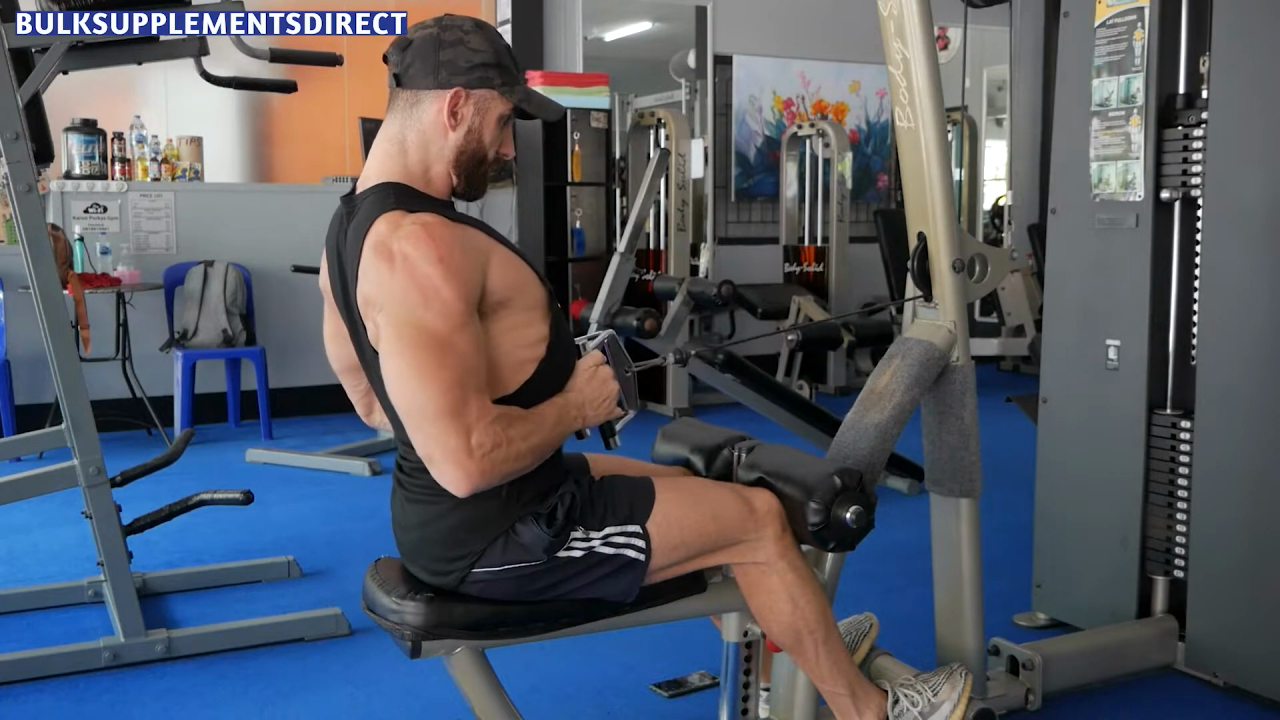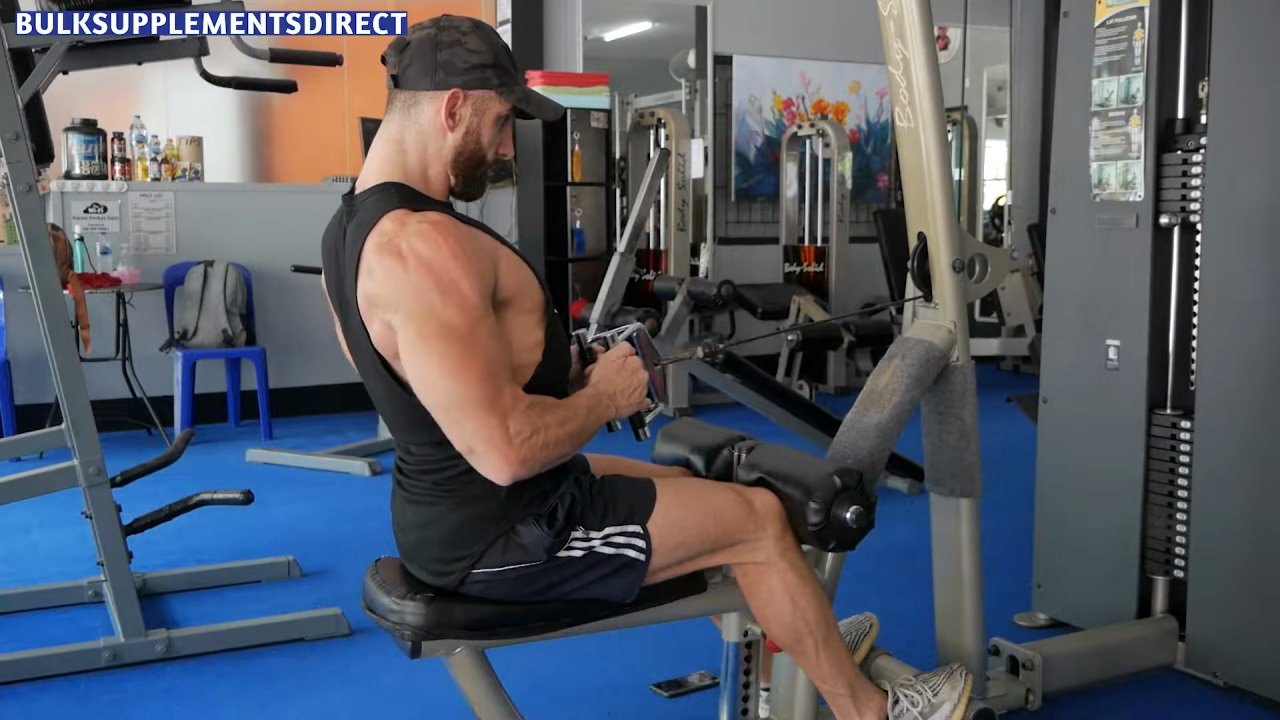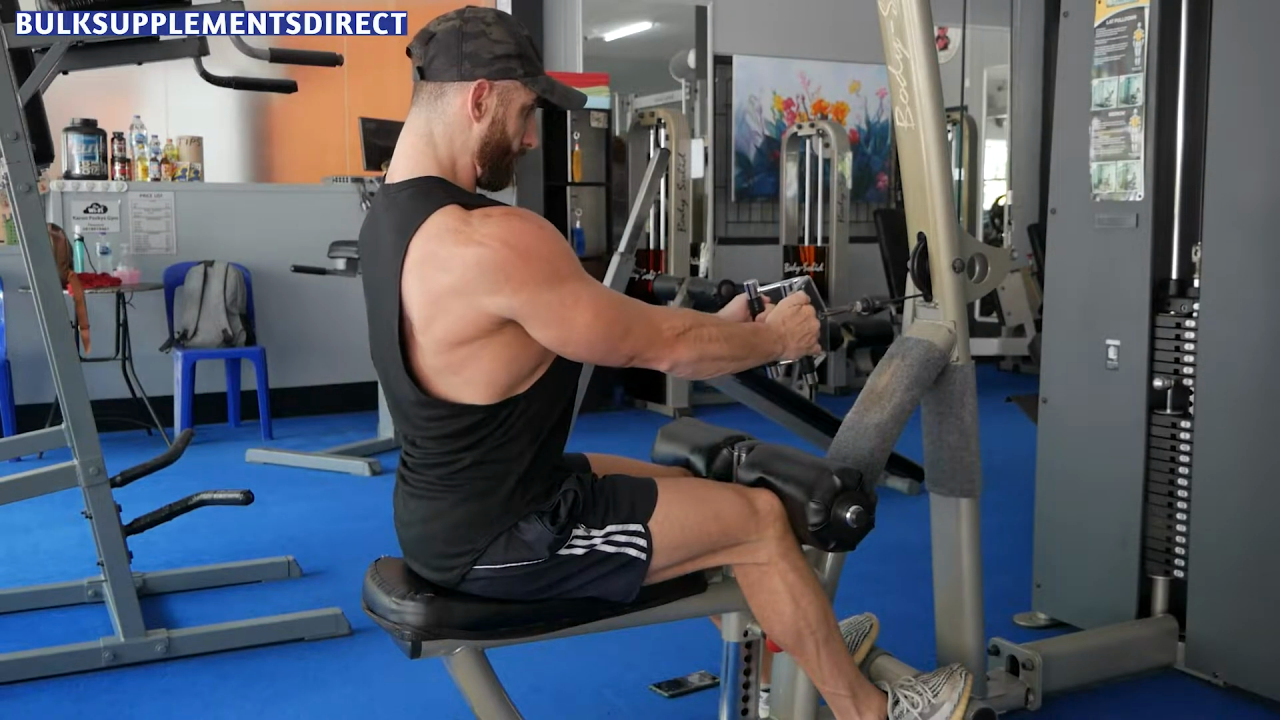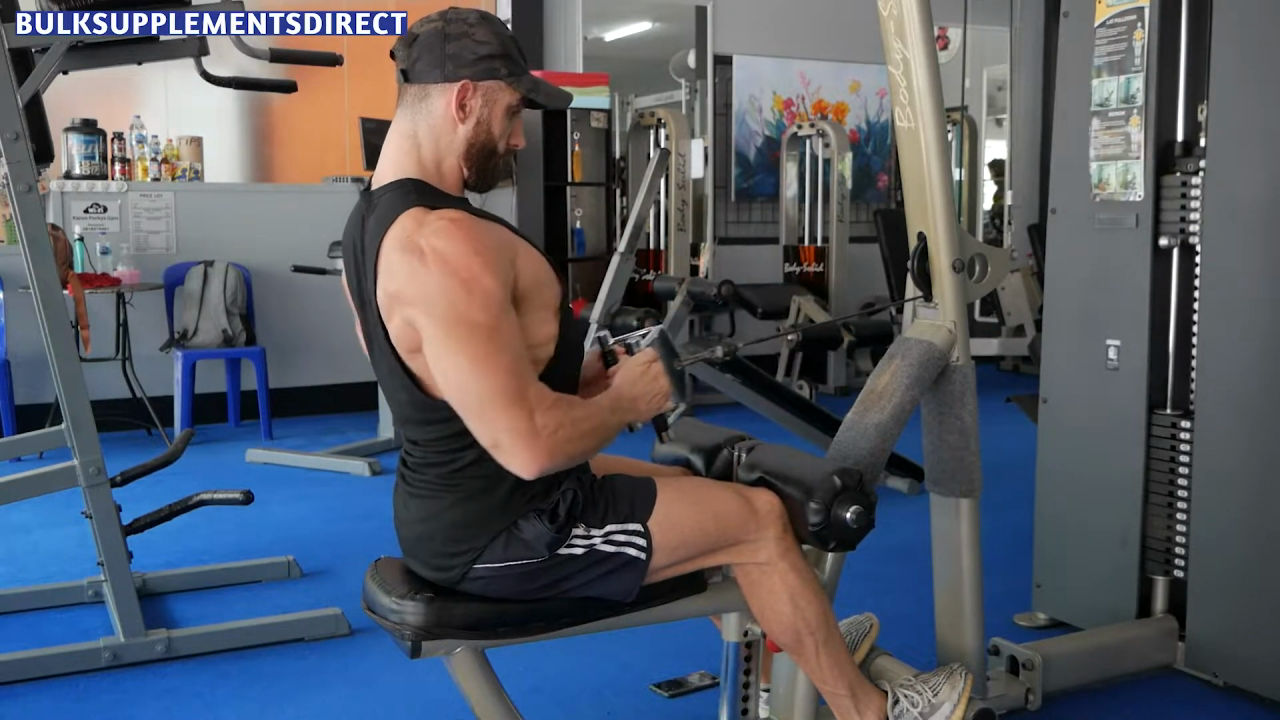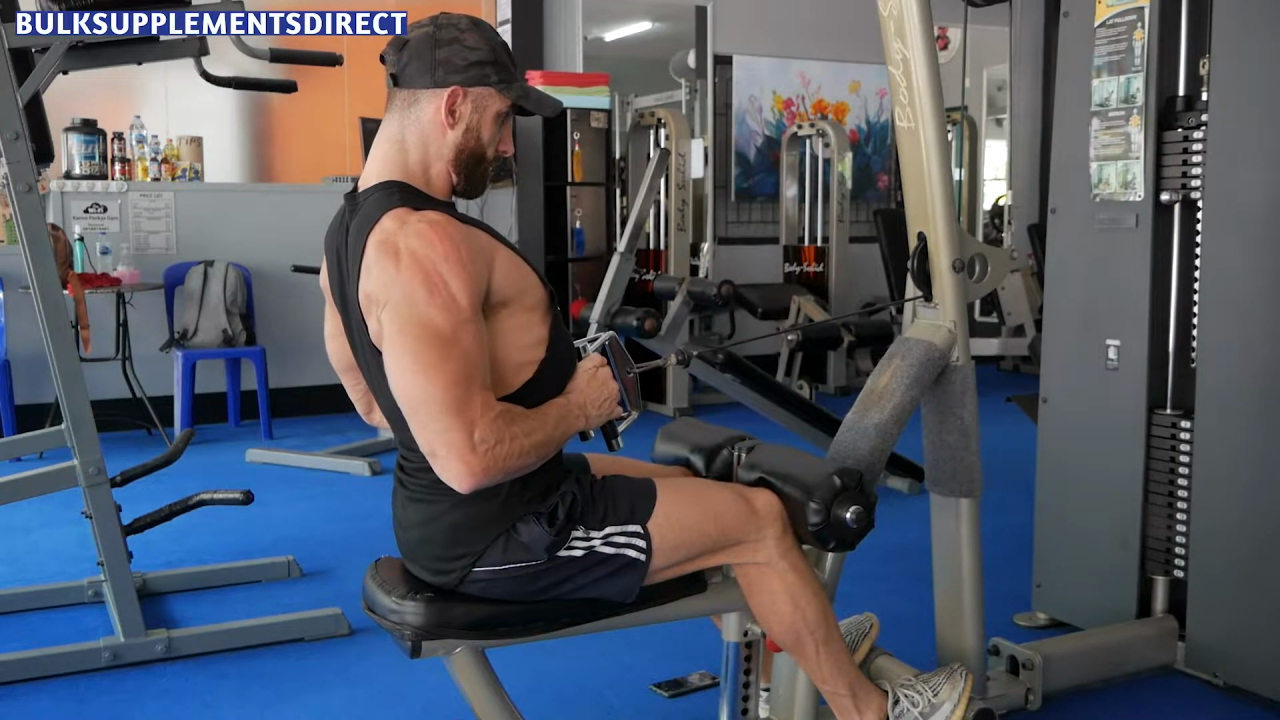
dt=1s
person 1, frame 1
left shoulder: (357, 225)
right shoulder: (419, 247)
right elbow: (468, 460)
left wrist: (549, 381)
right wrist: (575, 407)
left hip: (441, 513)
right hip: (499, 532)
left knee: (688, 488)
right knee: (757, 519)
left ankle: (798, 650)
person 1, frame 2
left shoulder: (356, 226)
right shoulder: (425, 248)
right elbow: (504, 451)
left wrist: (561, 378)
right wrist: (605, 397)
left hip: (445, 511)
right hip: (499, 533)
left knee: (690, 488)
right knee: (757, 518)
left ankle: (798, 650)
person 1, frame 3
left shoulder: (395, 211)
right shoulder: (488, 243)
right elbow: (658, 345)
left wrist: (721, 326)
right wrist: (775, 339)
left hip: (448, 506)
right hip: (501, 533)
left knee: (689, 486)
right knee: (758, 520)
left ankle: (802, 648)
person 1, frame 4
left shoulder: (377, 219)
right shoulder: (444, 245)
right elbow: (532, 445)
left wrist: (575, 377)
right wrist: (628, 399)
left hip: (447, 506)
right hip: (502, 532)
left knee: (690, 486)
right knee: (759, 519)
left ankle: (804, 646)
person 1, frame 5
left shoulder: (357, 226)
right shoulder: (424, 245)
right elbow: (472, 457)
left wrist: (548, 379)
right wrist: (579, 406)
left hip: (440, 514)
right hip: (499, 533)
left knee: (683, 485)
right knee: (758, 519)
left ankle: (801, 648)
